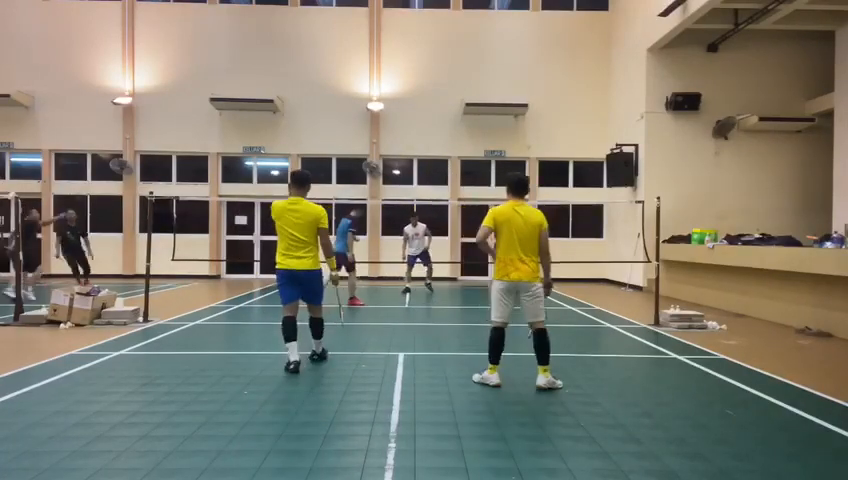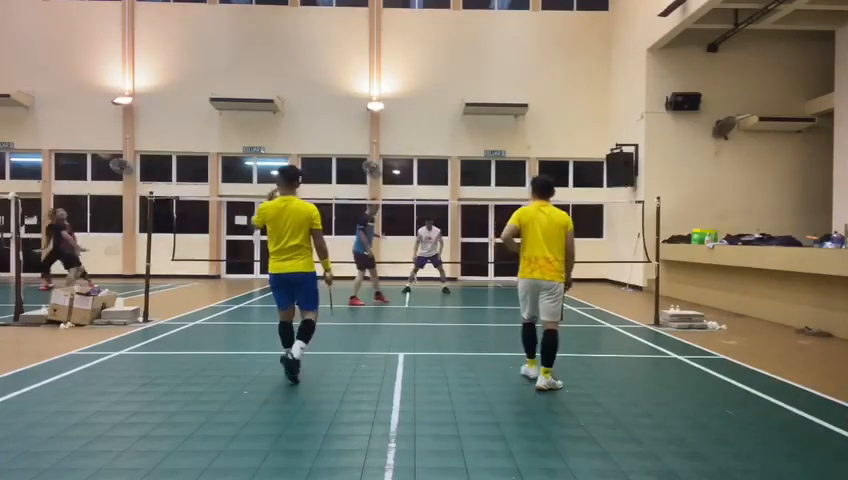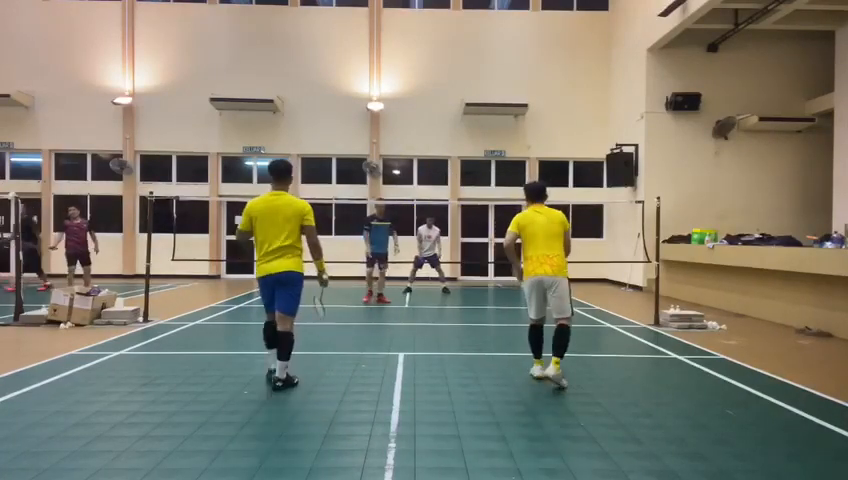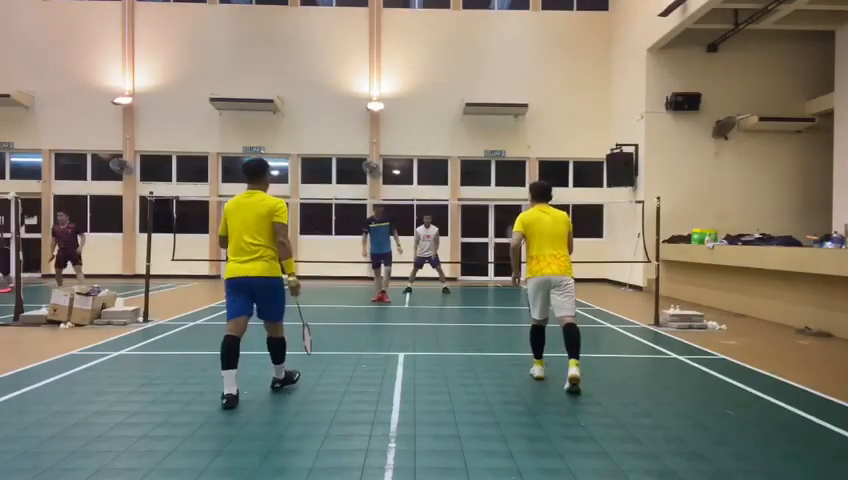
dt=0.4s
person 1, frame 1
left shoulder: (277, 207)
right shoulder: (318, 211)
right elbow: (325, 242)
left wrist: (290, 197)
right wrist: (333, 269)
left hip: (285, 268)
right hip: (310, 268)
left knee: (289, 313)
right knee: (315, 310)
left ankle: (293, 359)
right ankle: (317, 351)
person 1, frame 2
left shoulder: (266, 208)
right shoulder: (309, 209)
left elbow: (255, 224)
right elbow: (319, 243)
right wrist: (327, 269)
left hip: (277, 271)
right hip: (304, 270)
left knee: (285, 317)
right knee: (310, 315)
left ankle: (291, 356)
right ankle: (294, 354)
person 1, frame 3
left shoulder: (253, 205)
right shoulder: (301, 206)
left elbow: (241, 237)
right elbow: (312, 241)
right wrist: (321, 270)
left hip: (265, 271)
right hip: (290, 270)
left knee: (271, 319)
right knee: (284, 323)
left ankle: (273, 367)
right ankle: (281, 376)
person 1, frame 4
left shoulder: (230, 206)
right shoulder: (275, 204)
left elbow: (223, 242)
right elbow: (282, 240)
right wrist: (291, 274)
left hip: (235, 275)
right hip: (266, 274)
left knee: (234, 330)
right knee: (275, 327)
left ankle: (229, 391)
right ankle: (280, 376)
person 2, frame 1
left shoulder: (496, 212)
right shoulder: (538, 216)
left elbow: (480, 239)
right elbow: (544, 251)
left wrist: (492, 253)
right wrist: (547, 277)
left hip: (504, 278)
right hip: (530, 279)
left knee: (498, 325)
right knee: (538, 326)
left ankle: (492, 373)
right ankle: (544, 375)
person 2, frame 2
left shoulder: (522, 213)
right shoulder: (563, 217)
left elbow: (505, 237)
right elbow: (570, 251)
left wrist: (520, 251)
right wrist: (568, 275)
left hip: (528, 276)
right hip: (553, 278)
left knee: (528, 321)
right knee: (551, 326)
left ankle: (531, 366)
right ankle: (545, 376)
person 2, frame 3
left shoulder: (520, 218)
right shoulder: (559, 216)
left elbow: (508, 244)
right elbow: (567, 248)
left wrist: (516, 267)
left hip: (532, 275)
right hip: (557, 274)
left knee: (536, 321)
right knee: (563, 320)
left ankle: (538, 366)
right ankle: (555, 365)
person 2, frame 4
left shoulder: (524, 217)
right shoulder: (564, 217)
left elbow: (514, 245)
left wrist: (515, 270)
left hip: (537, 275)
right hip: (562, 274)
left knee: (538, 321)
right knee: (568, 319)
left ankle: (538, 366)
right ankle: (573, 365)
